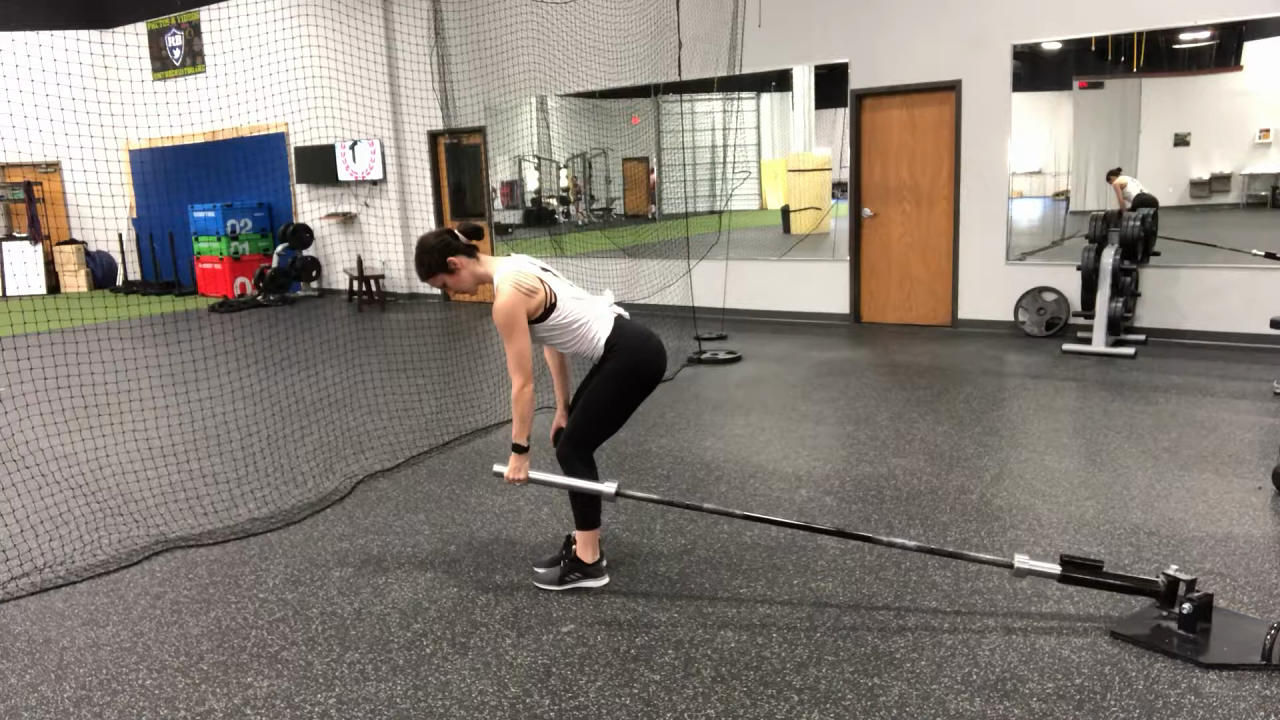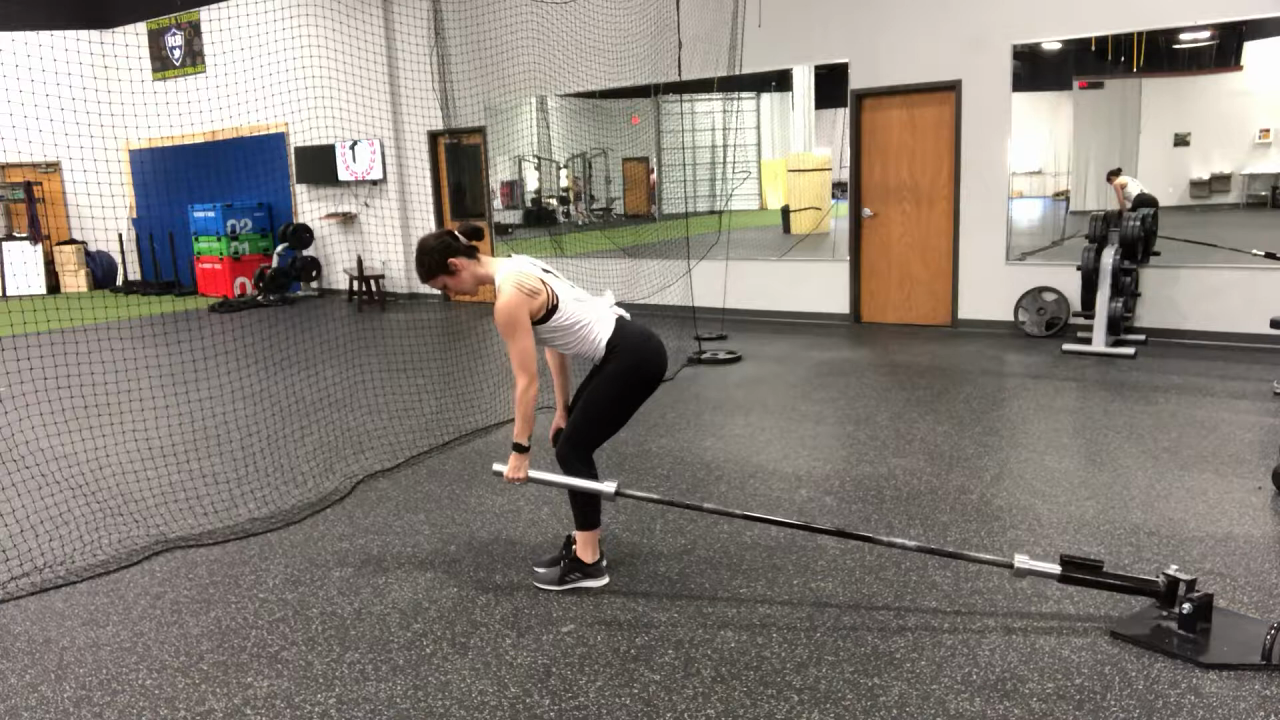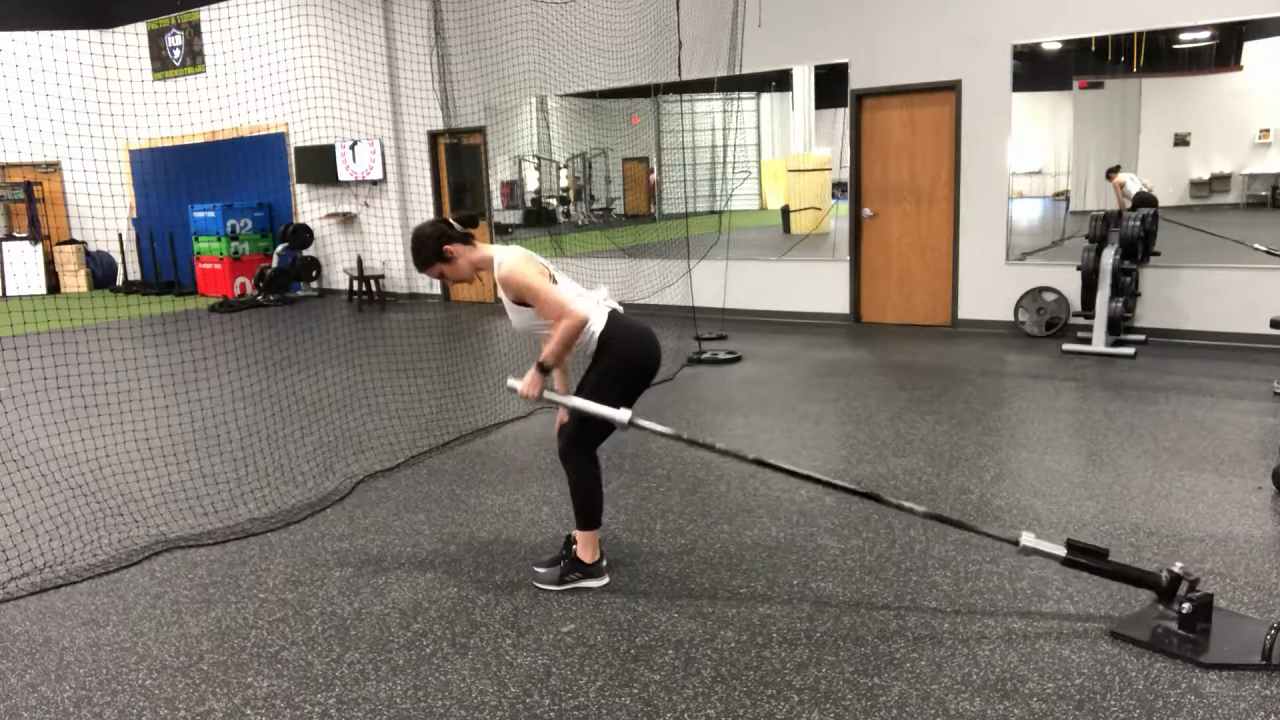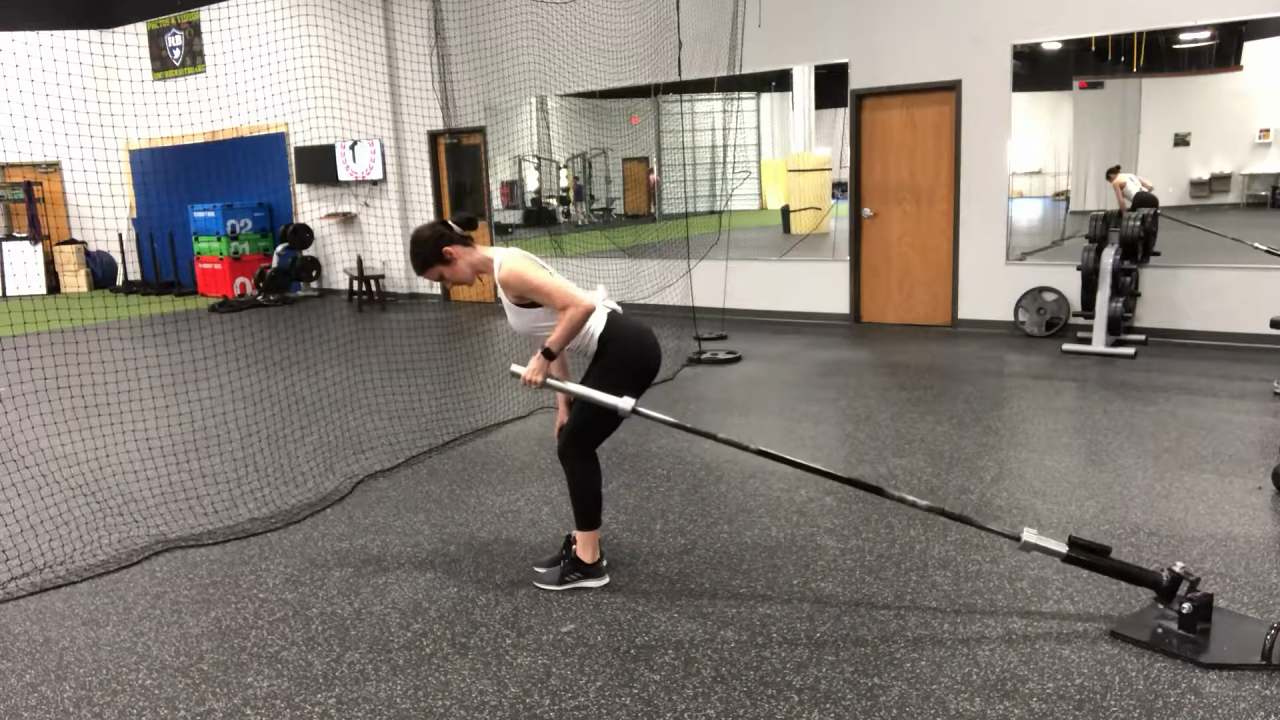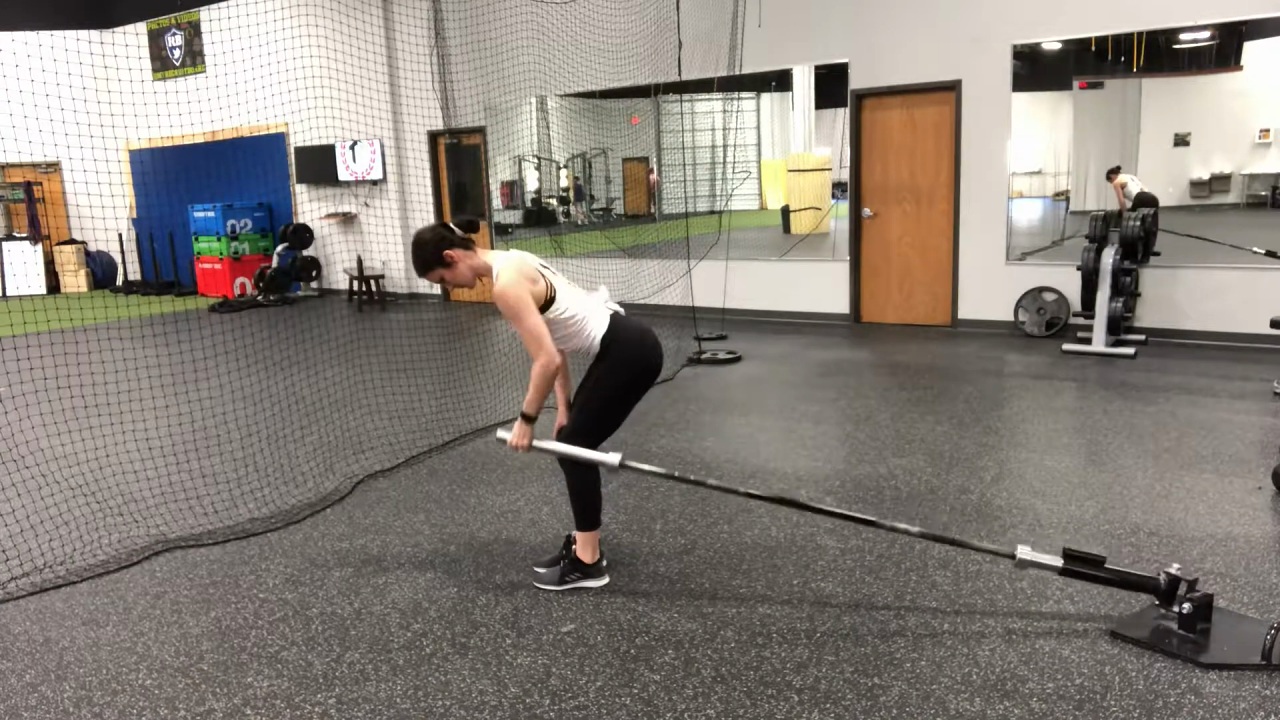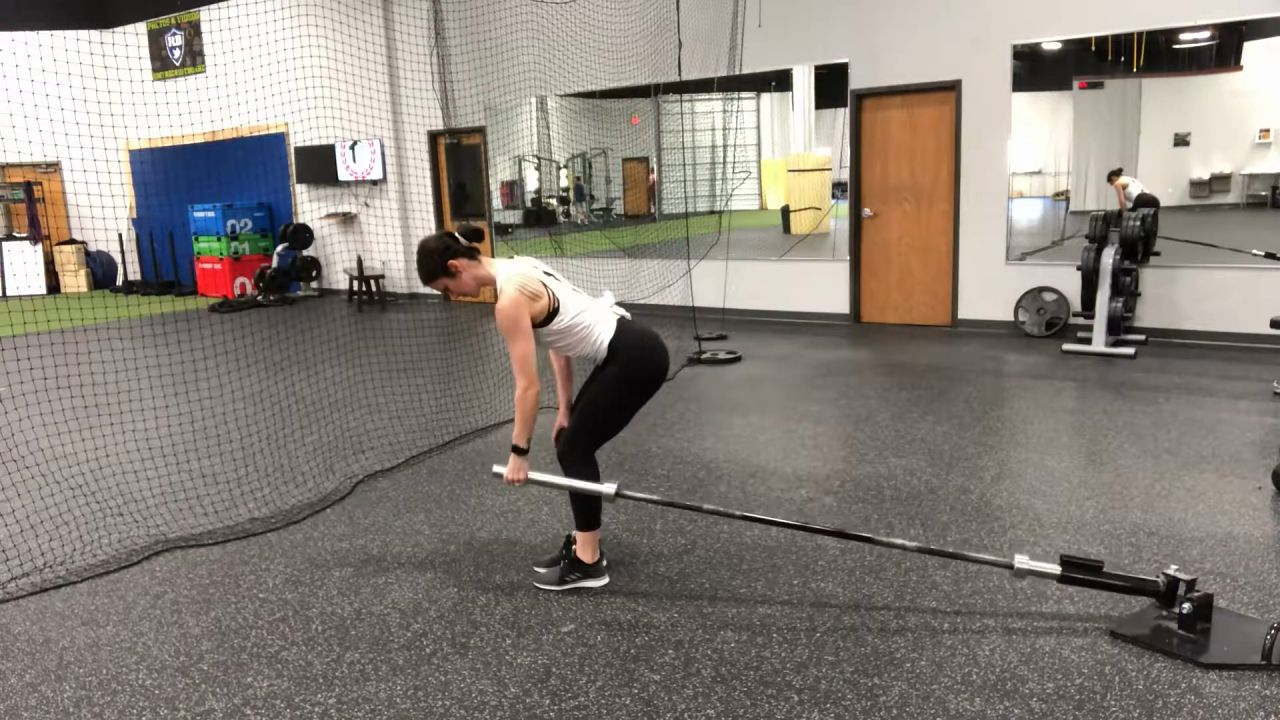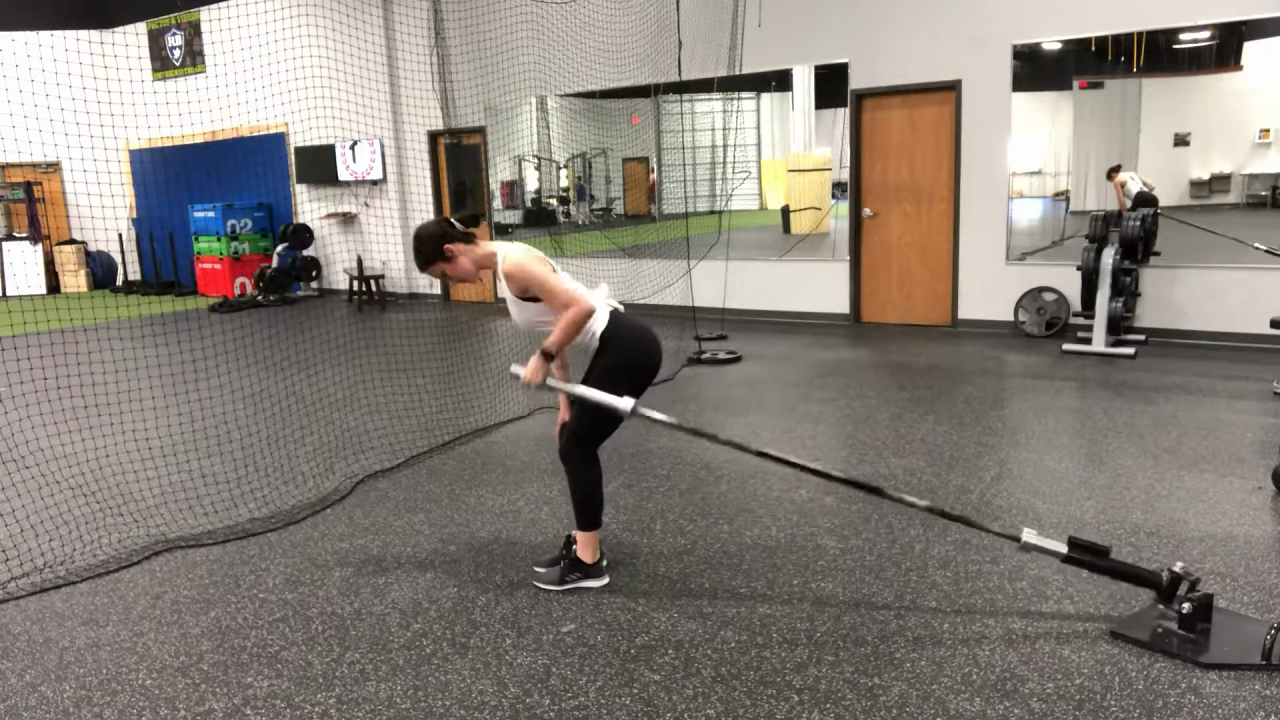
dt=0.4s
person 1, frame 1
left shoulder: (508, 295)
right shoulder: (515, 267)
left elbow: (523, 383)
left wrist: (519, 451)
right wrist: (563, 408)
left hip: (633, 356)
right hip: (623, 348)
left knee: (573, 449)
right knee: (567, 440)
left ankle: (588, 563)
right ankle: (583, 543)
person 1, frame 2
left shoulder: (509, 297)
right shoulder: (515, 269)
left elbow: (527, 383)
left wrist: (520, 453)
right wrist: (562, 409)
left hip: (634, 357)
right hip: (624, 350)
left knee: (572, 451)
right knee: (567, 442)
left ankle: (588, 563)
right ankle: (583, 543)
person 1, frame 3
left shoulder: (509, 269)
right shoulder: (507, 263)
left elbow: (574, 318)
right elbow: (556, 328)
left wrist: (538, 372)
left hip: (627, 349)
right hip: (619, 346)
left knee: (575, 448)
right knee: (573, 442)
left ankle: (588, 563)
right ankle: (583, 544)
person 1, frame 4
left shoulder: (509, 271)
right shoulder: (507, 265)
left elbow: (582, 306)
right elbow: (553, 329)
left wrist: (541, 359)
right wrist: (565, 402)
left hip: (627, 350)
right hip: (619, 346)
left knee: (574, 448)
right knee: (574, 444)
left ankle: (588, 564)
right ankle: (583, 543)
person 1, frame 5
left shoulder: (507, 284)
right shoulder: (511, 263)
left elbow: (548, 360)
right elbow: (556, 338)
left wrist: (526, 420)
right wrist: (565, 406)
left hip: (630, 352)
right hip: (622, 346)
left knee: (576, 448)
right knee: (571, 443)
left ankle: (588, 562)
right ankle: (583, 544)
person 1, frame 6
left shoulder: (510, 298)
right shoulder: (517, 270)
left elbow: (528, 386)
left wrist: (518, 455)
right wrist: (565, 409)
left hip: (636, 358)
right hip: (625, 350)
left knee: (574, 450)
right knee: (572, 443)
left ankle: (588, 563)
right ankle: (582, 545)
person 1, frame 7
left shoulder: (512, 263)
right shoulder: (506, 263)
left elbow: (583, 306)
right elbow: (555, 324)
left wrist: (542, 358)
right wrist: (566, 401)
left hip: (628, 349)
right hip: (617, 346)
left knee: (576, 447)
right knee: (574, 441)
left ankle: (588, 563)
right ankle: (583, 543)
